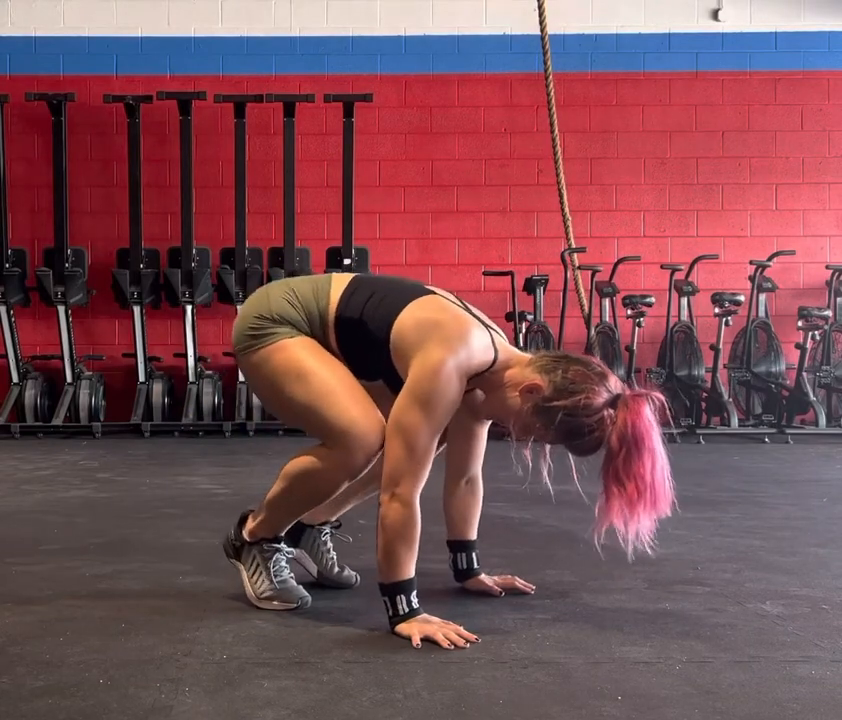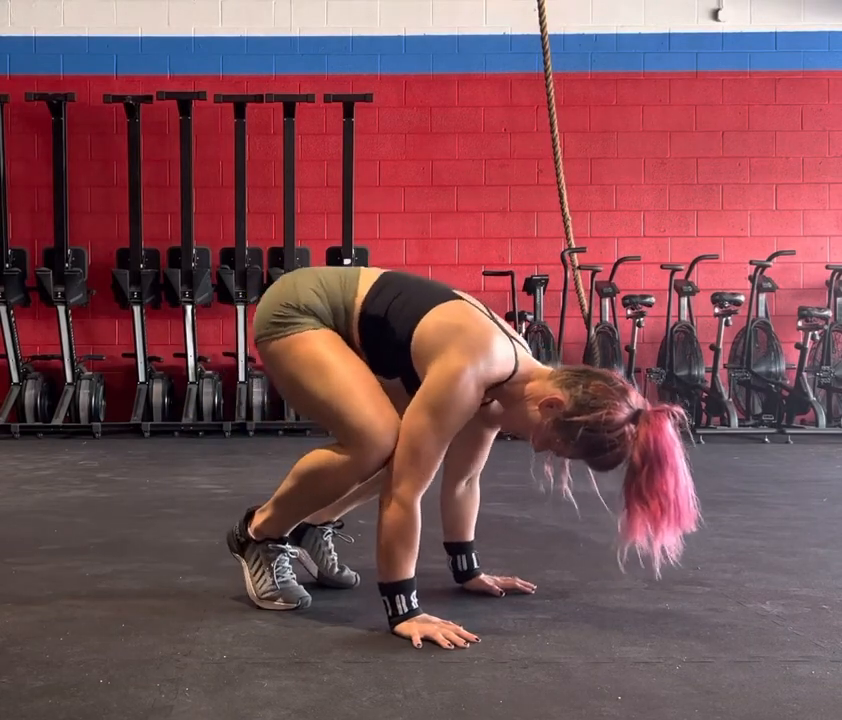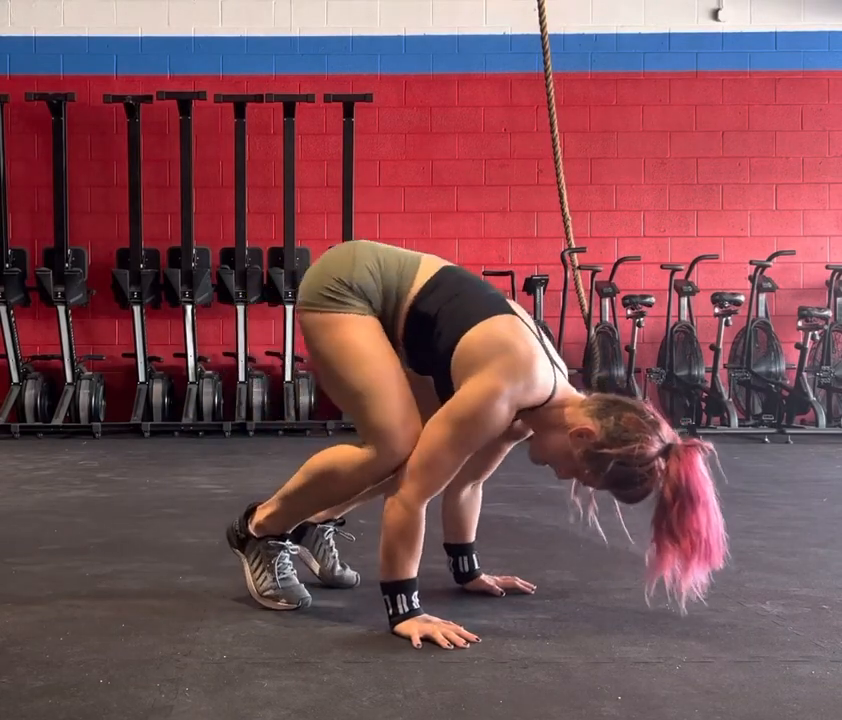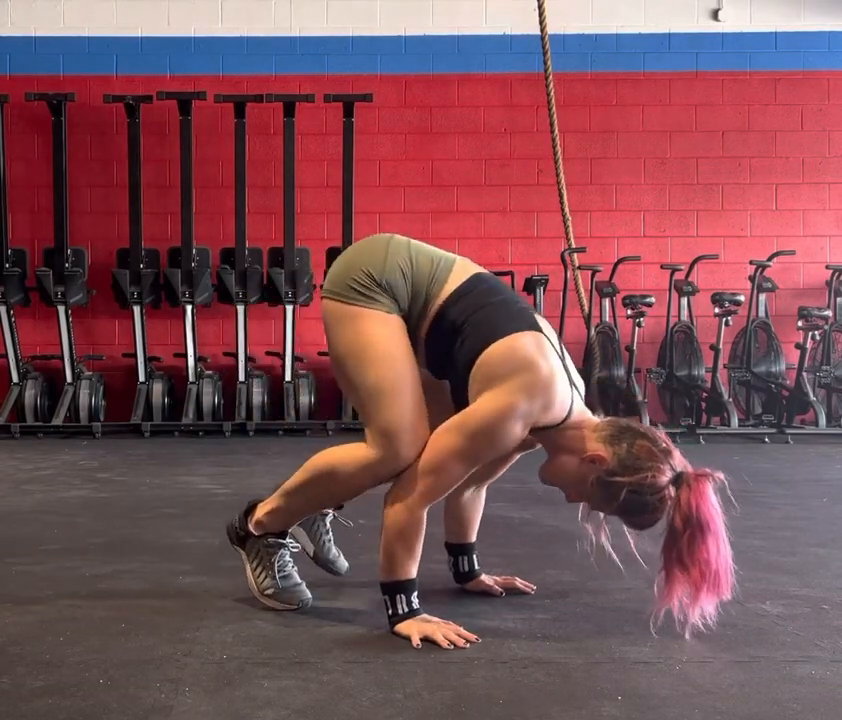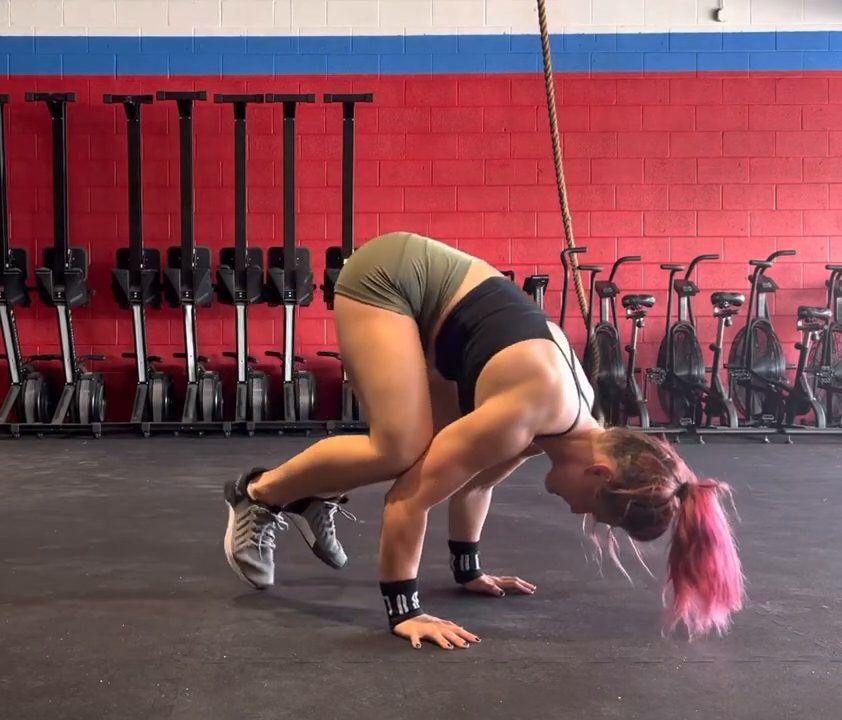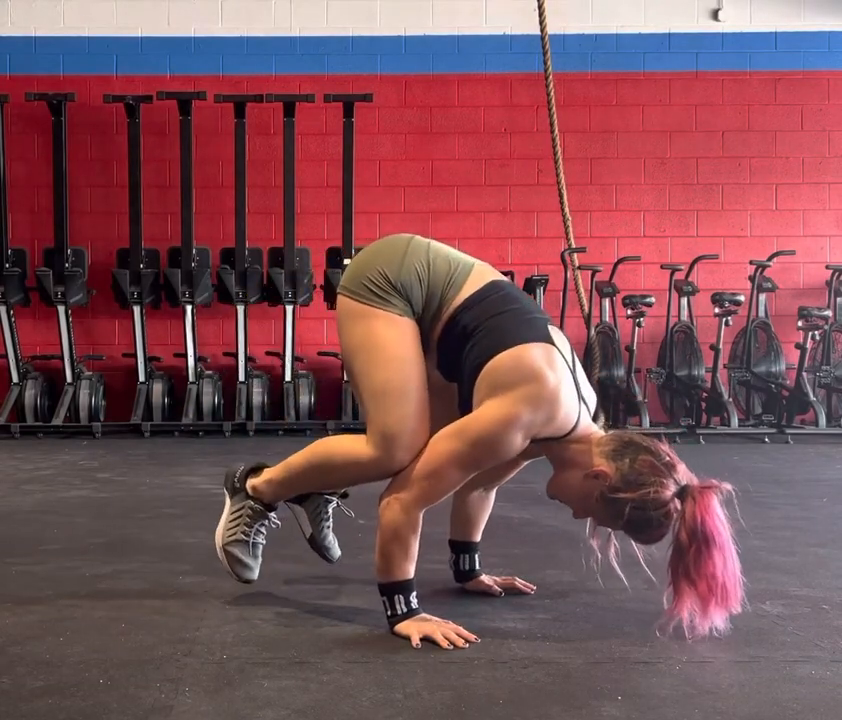
dt=0.4s
person 1, frame 1
left shoulder: (492, 367)
right shoulder: (450, 363)
left elbow: (464, 474)
right elbow: (401, 490)
left wrist: (468, 569)
right wrist: (404, 610)
left hip: (325, 331)
right hip: (275, 320)
left knee: (422, 437)
right knee: (362, 438)
left ankle: (309, 527)
right ankle: (254, 538)
person 1, frame 2
left shoulder: (511, 379)
right shoulder: (471, 370)
left elbow: (461, 476)
right elbow: (404, 489)
left wrist: (467, 570)
right wrist: (404, 610)
left hip: (350, 322)
right hip: (299, 309)
left knee: (424, 443)
right knee: (377, 443)
left ankle: (311, 527)
right ankle: (258, 535)
person 1, frame 3
left shoulder: (549, 399)
right shoulder: (508, 389)
left elbow: (465, 475)
right elbow: (411, 490)
left wrist: (467, 570)
right wrist: (404, 611)
left hip: (387, 294)
right hip: (348, 283)
left knee: (427, 449)
right knee: (395, 448)
left ankle: (314, 523)
right ankle: (261, 529)
person 1, frame 4
left shoulder: (563, 415)
right shoulder: (524, 405)
left elbow: (468, 477)
right elbow: (412, 494)
left wrist: (467, 570)
right wrist: (404, 611)
left hip: (414, 282)
right hip: (376, 275)
left knee: (432, 450)
right knee: (398, 452)
left ankle: (310, 511)
right ankle: (261, 527)
person 1, frame 5
left shoulder: (573, 418)
right shoulder: (531, 412)
left elbow: (475, 476)
right elbow: (412, 495)
left wrist: (467, 569)
right wrist: (404, 611)
left hip: (430, 282)
right hip: (390, 273)
left knee: (443, 452)
right knee: (401, 452)
left ankle: (314, 497)
right ankle: (258, 496)
person 1, frame 6
left shoulder: (576, 420)
right shoulder: (529, 415)
left elbow: (478, 478)
right elbow: (406, 495)
left wrist: (468, 568)
right wrist: (403, 610)
left hip: (432, 283)
right hip: (392, 275)
left knee: (442, 451)
right knee: (397, 453)
left ankle: (315, 492)
right ankle: (256, 492)
